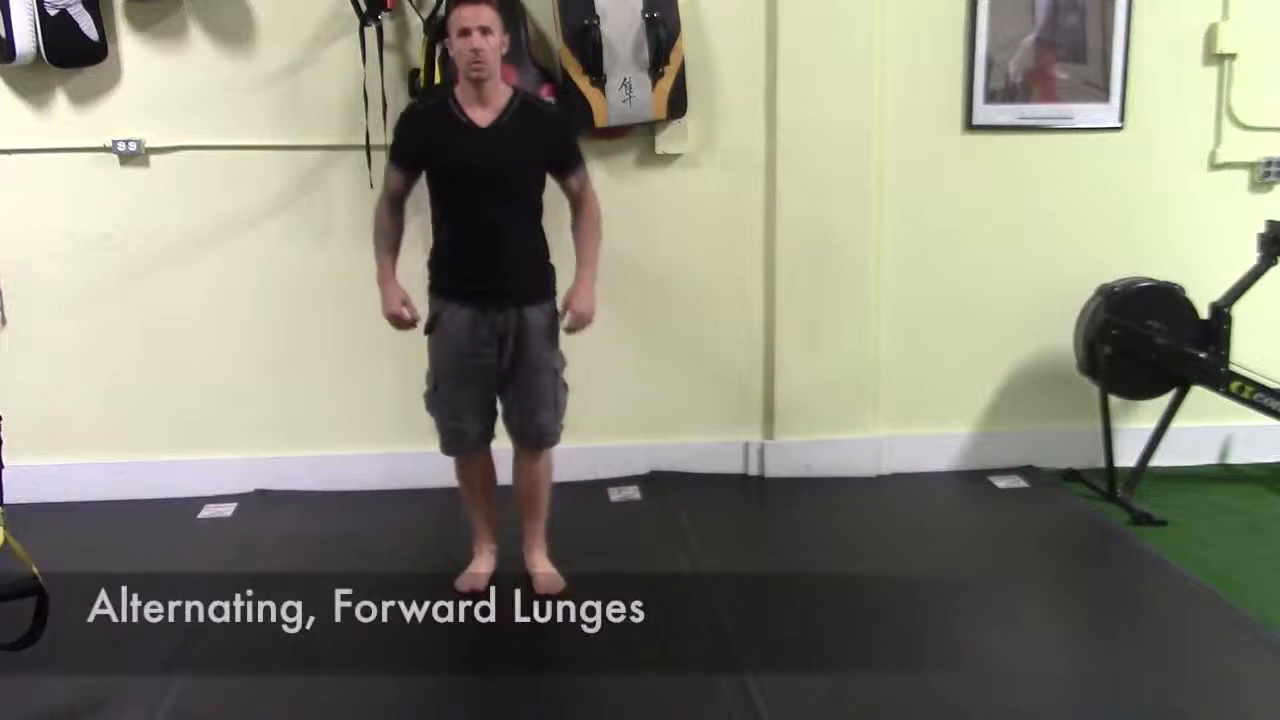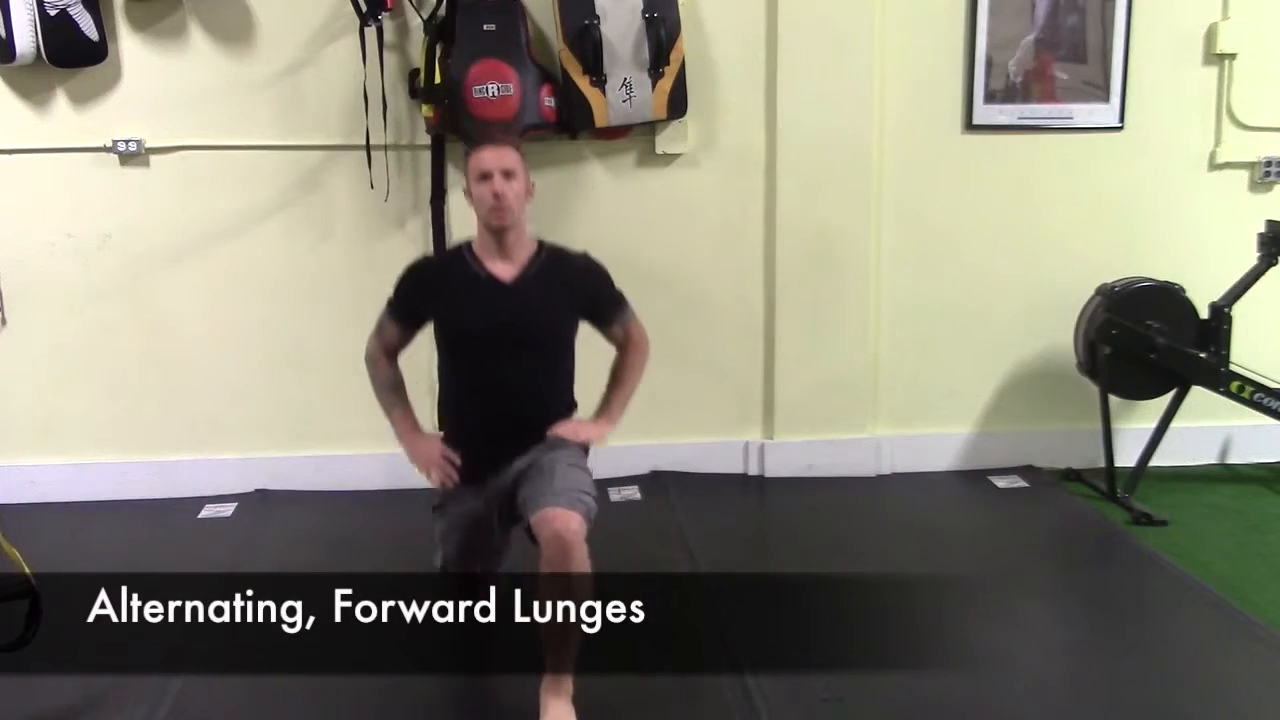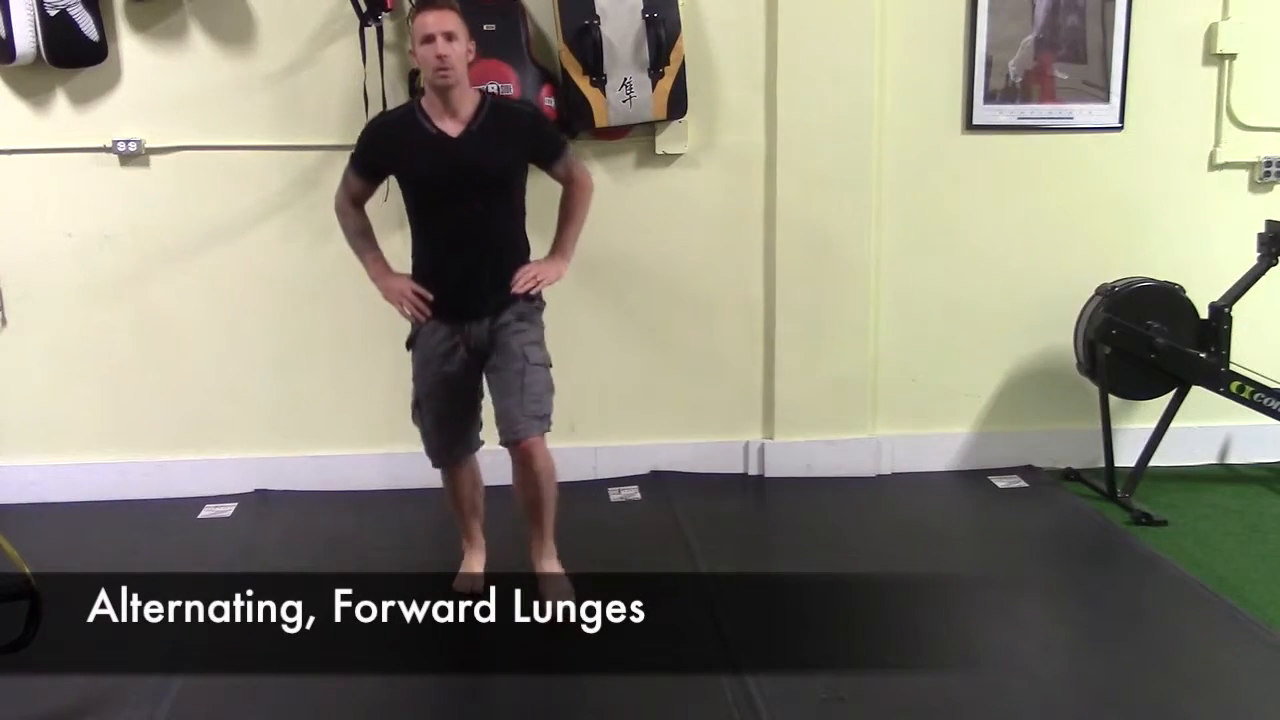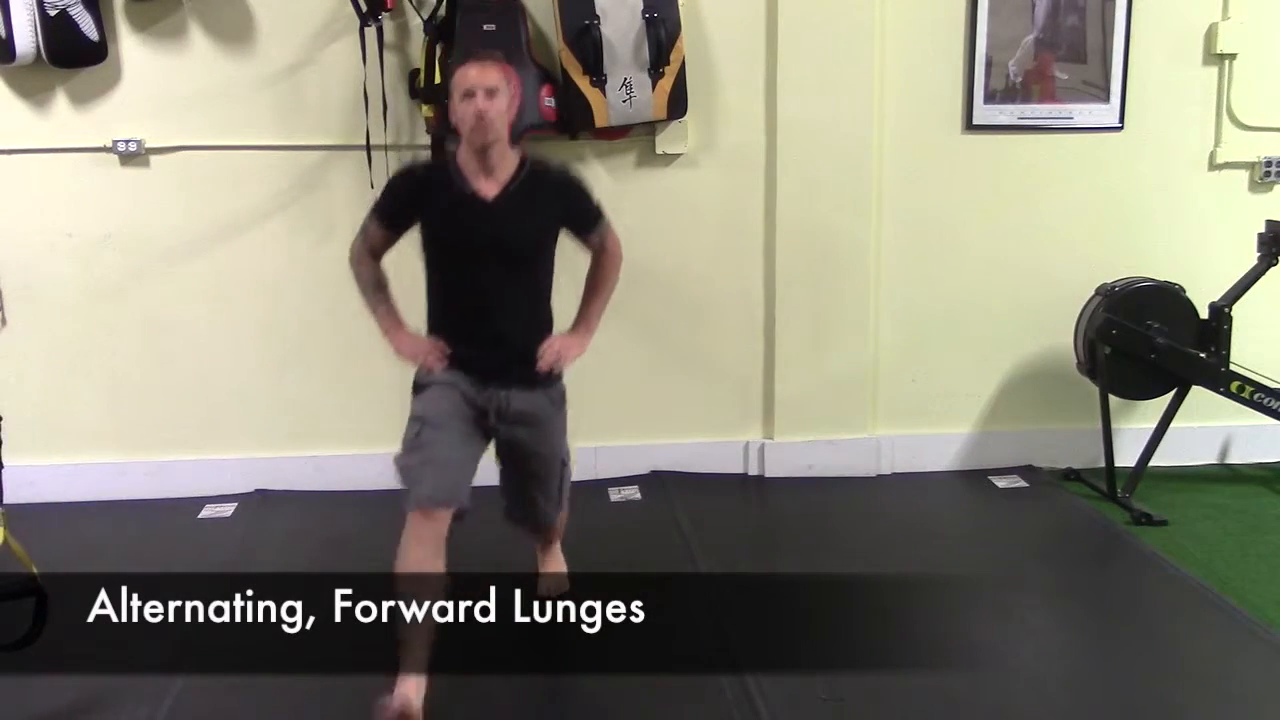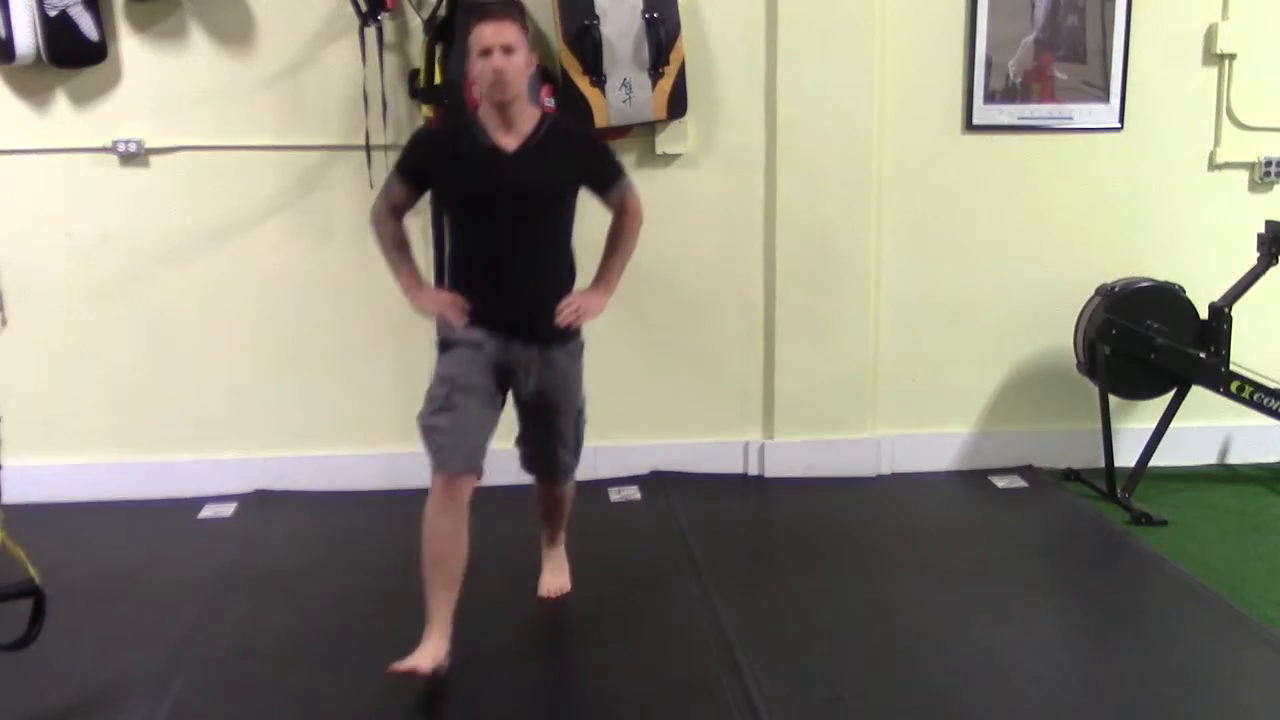
dt=1s
person 1, frame 1
left shoulder: (545, 120)
right shoulder: (422, 121)
left elbow: (583, 200)
right elbow: (391, 201)
left wrist: (586, 280)
right wrist: (387, 279)
left hip: (531, 303)
right hip: (456, 305)
left knee: (535, 434)
right knee: (464, 438)
left ankle: (536, 549)
right ankle: (484, 548)
person 1, frame 2
left shoulder: (574, 273)
right shoulder: (433, 277)
left elbow: (634, 340)
right elbow: (379, 352)
left wrist: (604, 419)
right wrist: (411, 436)
left hip: (546, 449)
right hip: (470, 466)
left knee: (562, 531)
right ankle: (479, 577)
person 1, frame 3
left shoulder: (518, 120)
right shoulder: (390, 133)
left elbow: (578, 180)
right elbow: (348, 202)
left wrist: (559, 259)
right wrist: (382, 276)
left hip: (512, 309)
right hip: (439, 318)
left knee: (527, 439)
right knee: (452, 452)
left ankle: (546, 558)
right ankle: (474, 549)
person 1, frame 4
left shoulder: (552, 186)
right shoulder: (421, 183)
left elbow: (607, 249)
right elbow: (364, 252)
left wrist: (582, 332)
right wrist: (396, 331)
left hip: (531, 380)
right hip: (452, 376)
left knee: (543, 514)
right knee: (427, 509)
left ankle: (550, 552)
person 1, frame 5
left shoulder: (574, 143)
right shoulder: (440, 144)
left elbow: (628, 209)
right elbow: (386, 212)
left wrist: (602, 290)
right wrist: (416, 289)
left hip: (551, 335)
right hip: (473, 333)
left knee: (555, 470)
right knee: (451, 477)
left ankle: (553, 546)
right ankle: (435, 638)
